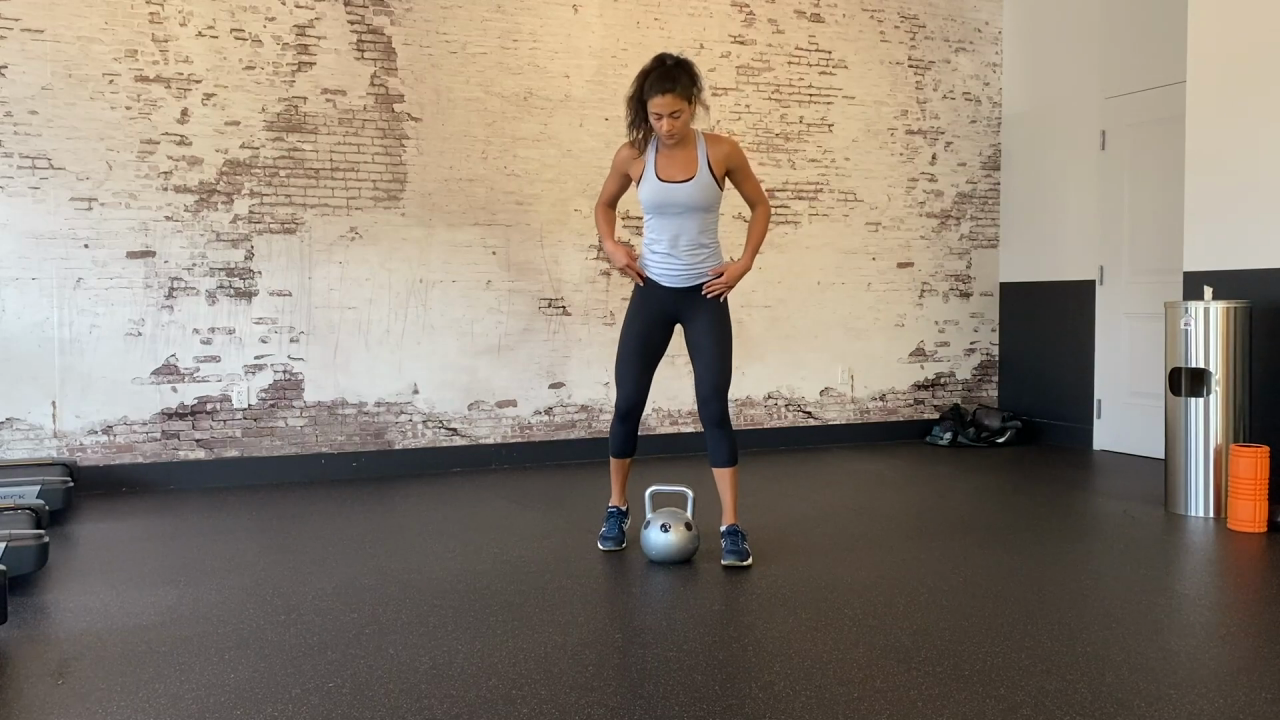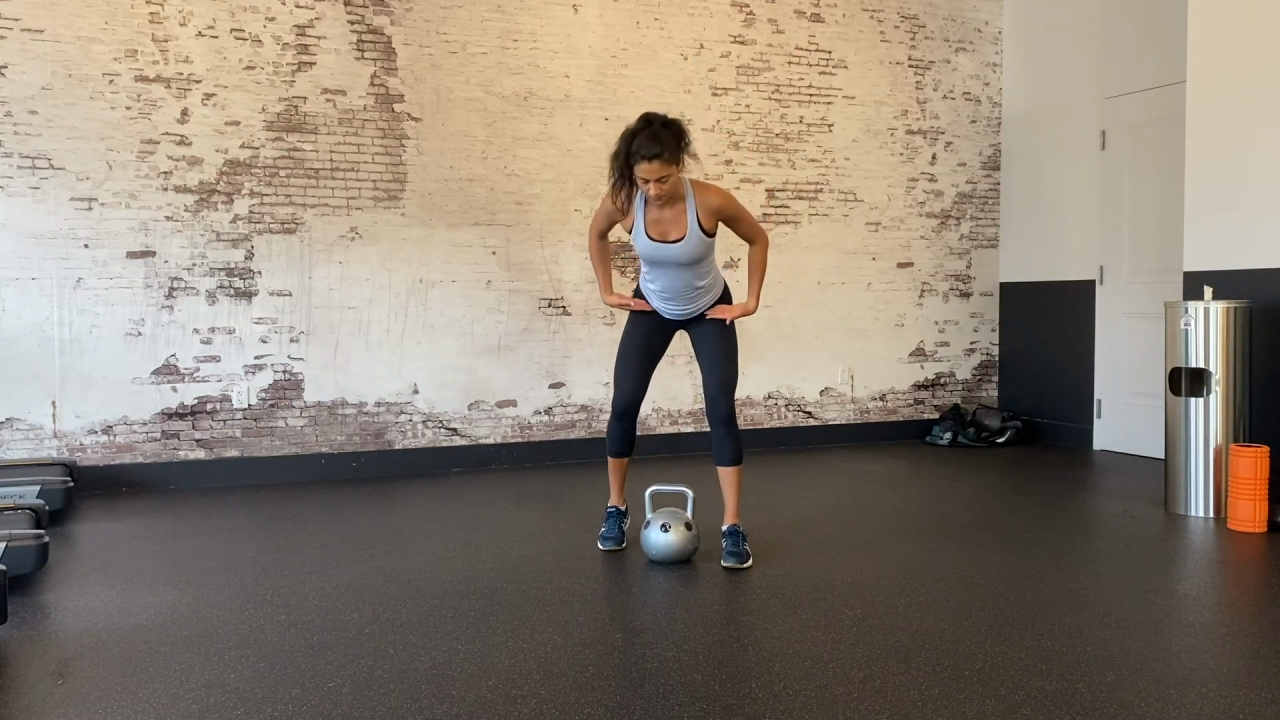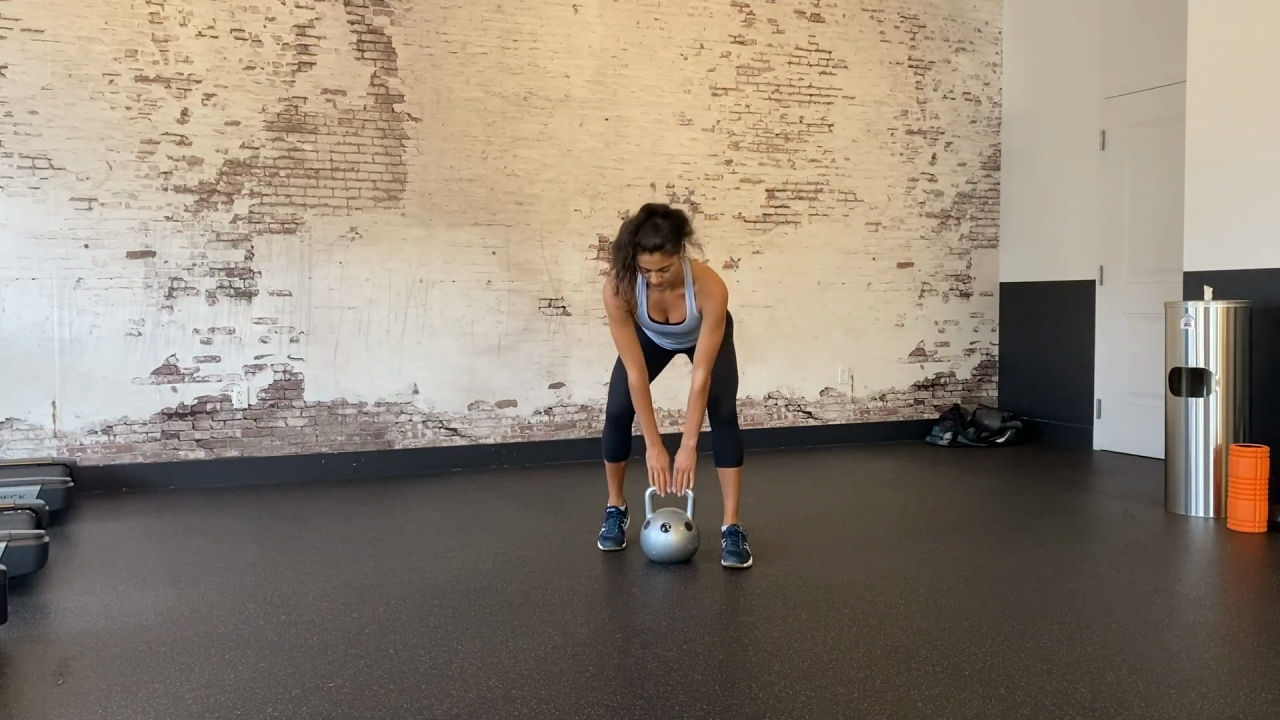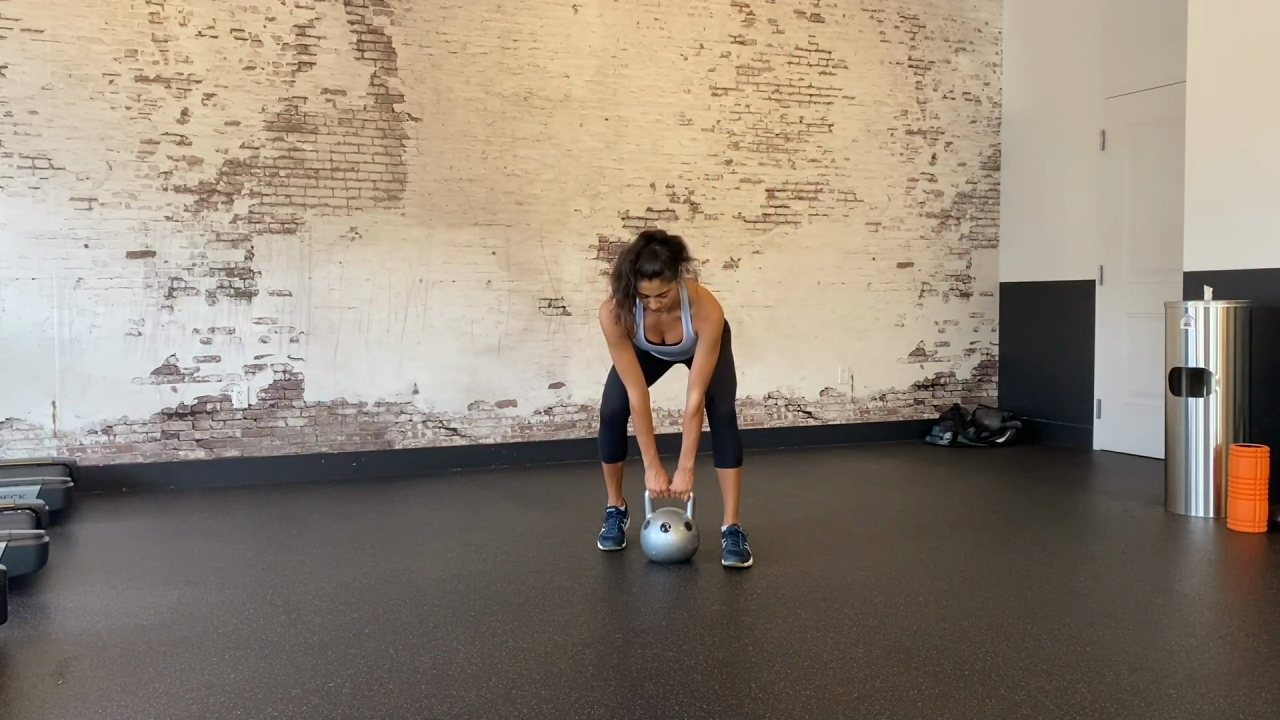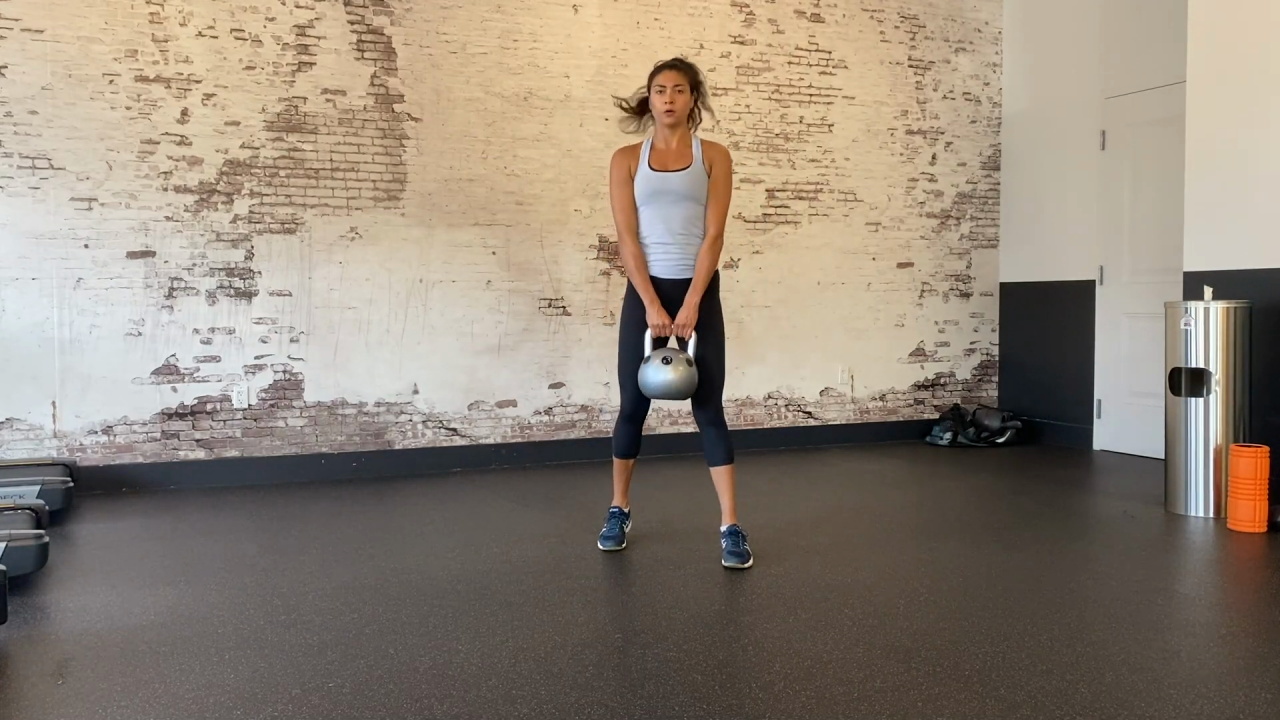
dt=1s
person 1, frame 1
left shoulder: (723, 152)
right shoulder: (631, 155)
left elbow: (760, 207)
right elbow: (604, 204)
left wrist: (744, 263)
right wrist: (611, 246)
left hip: (705, 295)
right hip: (652, 292)
left knee: (714, 408)
right knee: (627, 403)
left ankle: (731, 527)
right ankle: (617, 508)
person 1, frame 2
left shoulder: (712, 200)
right shoulder: (621, 202)
left elbow: (758, 240)
right elbow: (597, 235)
left wrist: (751, 301)
right wrist: (607, 291)
left hip: (709, 311)
right hip: (651, 309)
left knee: (721, 409)
right knee: (624, 404)
left ankle: (732, 527)
right ankle: (616, 508)
person 1, frame 3
left shoulder: (710, 288)
right shoulder: (618, 289)
left elbow: (701, 376)
right elbow: (635, 374)
left wrist: (688, 447)
right wrist: (653, 446)
left hip: (705, 337)
right hip: (651, 338)
left knee: (723, 413)
right knee: (617, 412)
left ankle: (732, 526)
right ankle: (616, 508)
person 1, frame 4
left shoulder: (706, 310)
right shoulder: (614, 312)
left elbow: (695, 397)
right elbow: (636, 394)
left wrist: (686, 467)
right wrist: (652, 466)
left hip: (701, 347)
right hip: (646, 350)
left knee: (722, 414)
right knee: (612, 413)
left ankle: (732, 528)
right ankle: (615, 509)
person 1, frame 5
left shoulder: (714, 156)
right shoulder: (626, 159)
left elbow: (714, 236)
right elbow: (627, 237)
left wrist: (691, 303)
right wrist: (652, 304)
left hip: (698, 292)
right hip: (644, 292)
left knee: (708, 407)
right knee: (632, 405)
left ankle: (730, 526)
right ankle: (619, 509)
